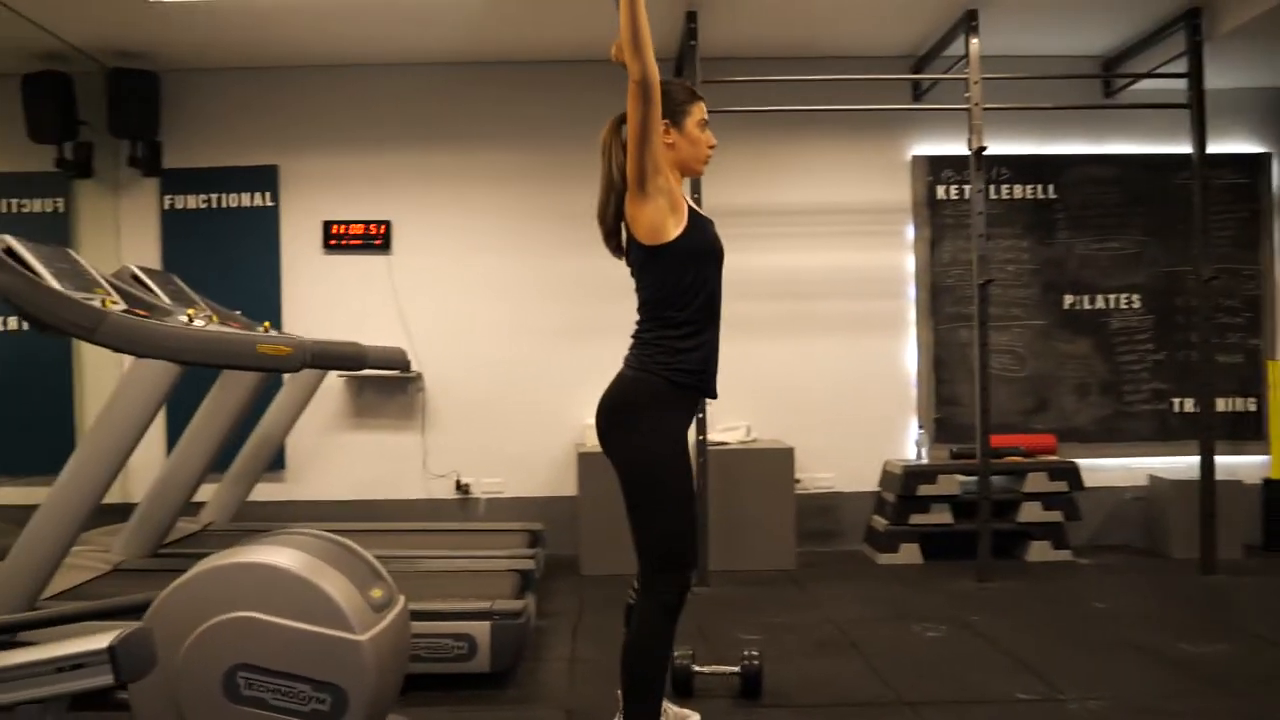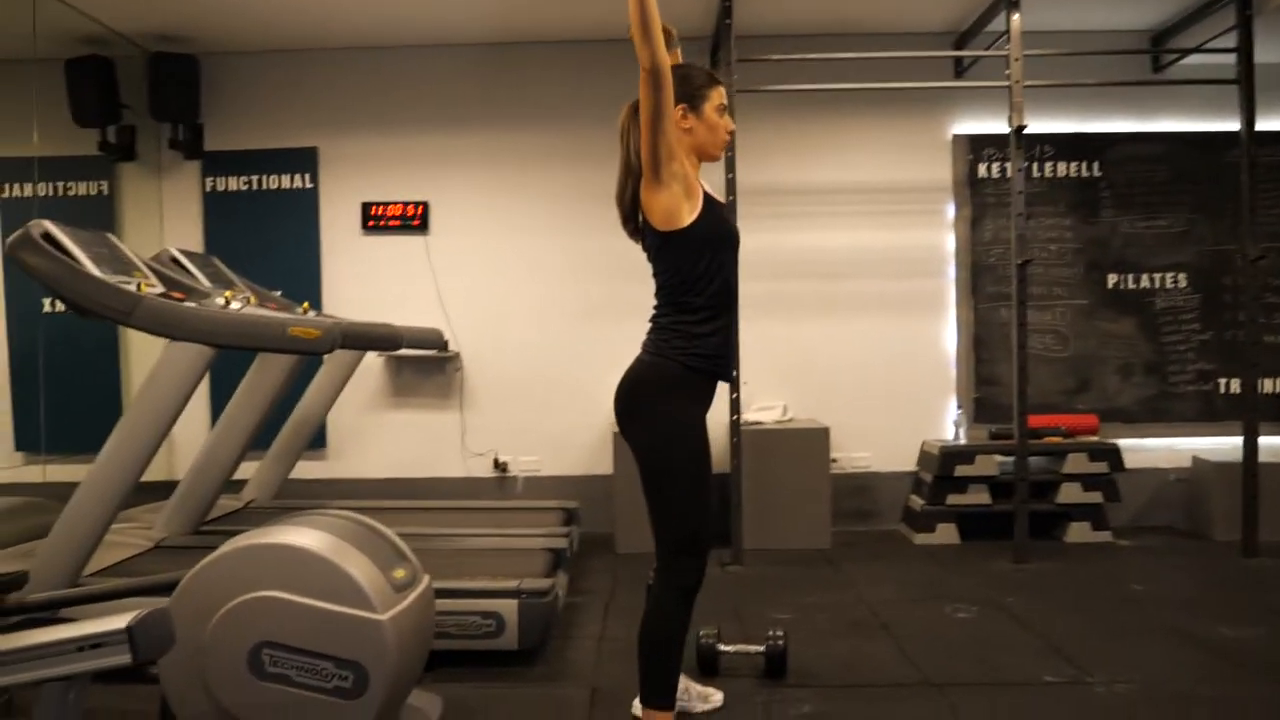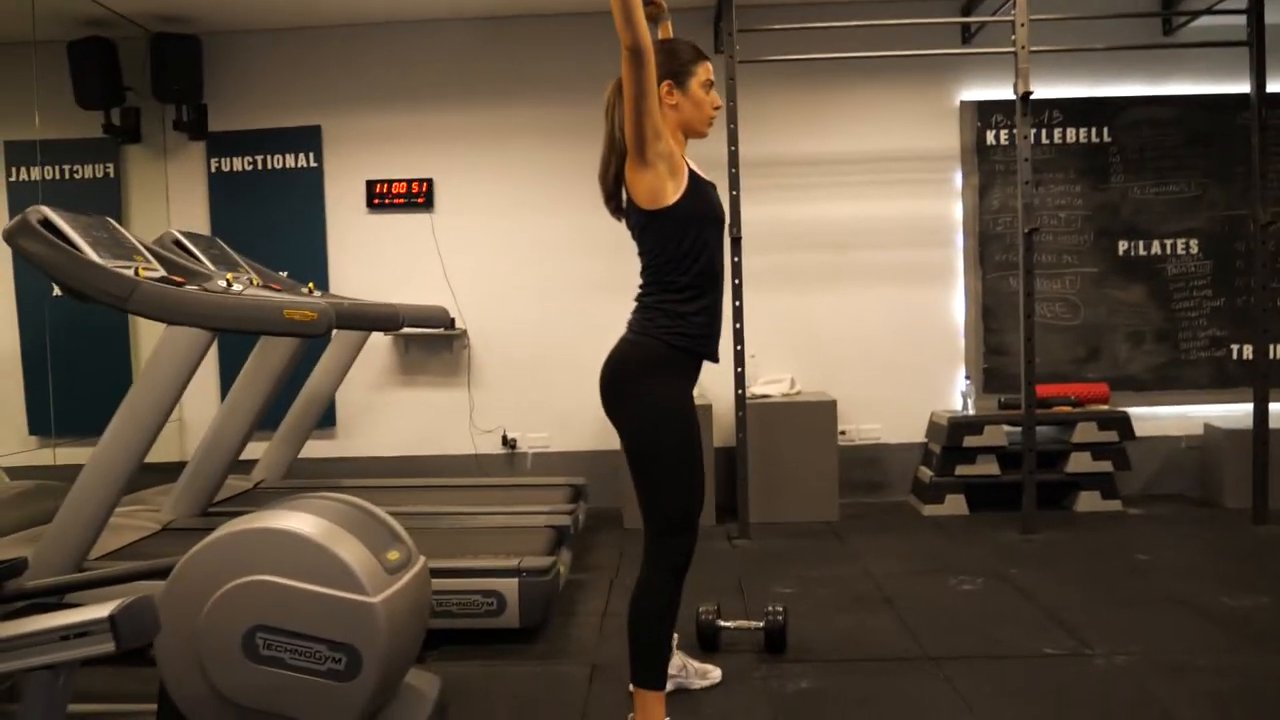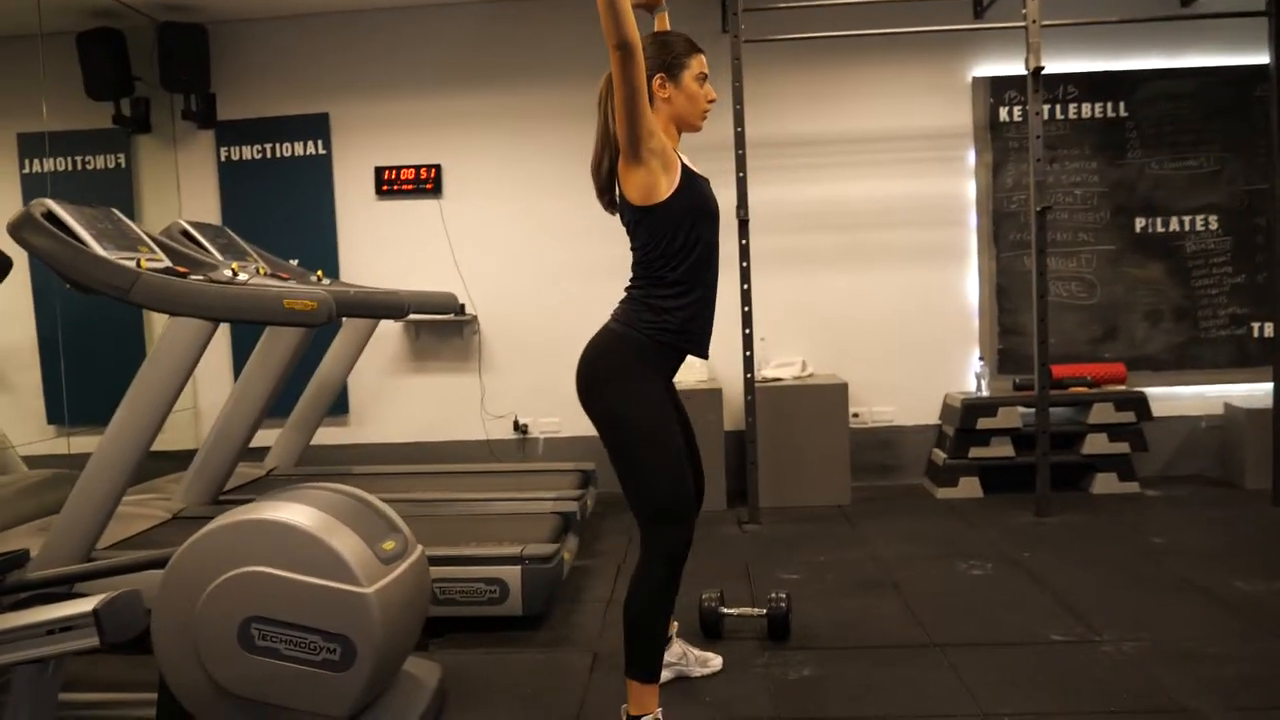
dt=0.2s
person 1, frame 1
left shoulder: (663, 196)
right shoulder: (654, 195)
left elbow: (652, 92)
right elbow: (645, 87)
left hip: (655, 404)
right hip: (649, 408)
left knee: (664, 569)
right knee: (666, 576)
person 1, frame 2
left shoulder: (681, 179)
right shoulder: (667, 178)
left elbow: (669, 81)
right elbow: (653, 73)
left hip: (674, 389)
right hip: (666, 392)
left knee: (685, 553)
right knee: (682, 560)
person 1, frame 3
left shoulder: (669, 157)
right shoulder: (652, 157)
left hip: (662, 369)
right hip: (650, 372)
left knee: (678, 527)
right knee: (670, 540)
left ankle: (658, 659)
person 1, frame 4
left shoulder: (663, 150)
right shoulder: (648, 152)
left hip: (643, 367)
right hip: (625, 367)
left knee: (683, 501)
right knee: (667, 531)
left ankle: (659, 642)
